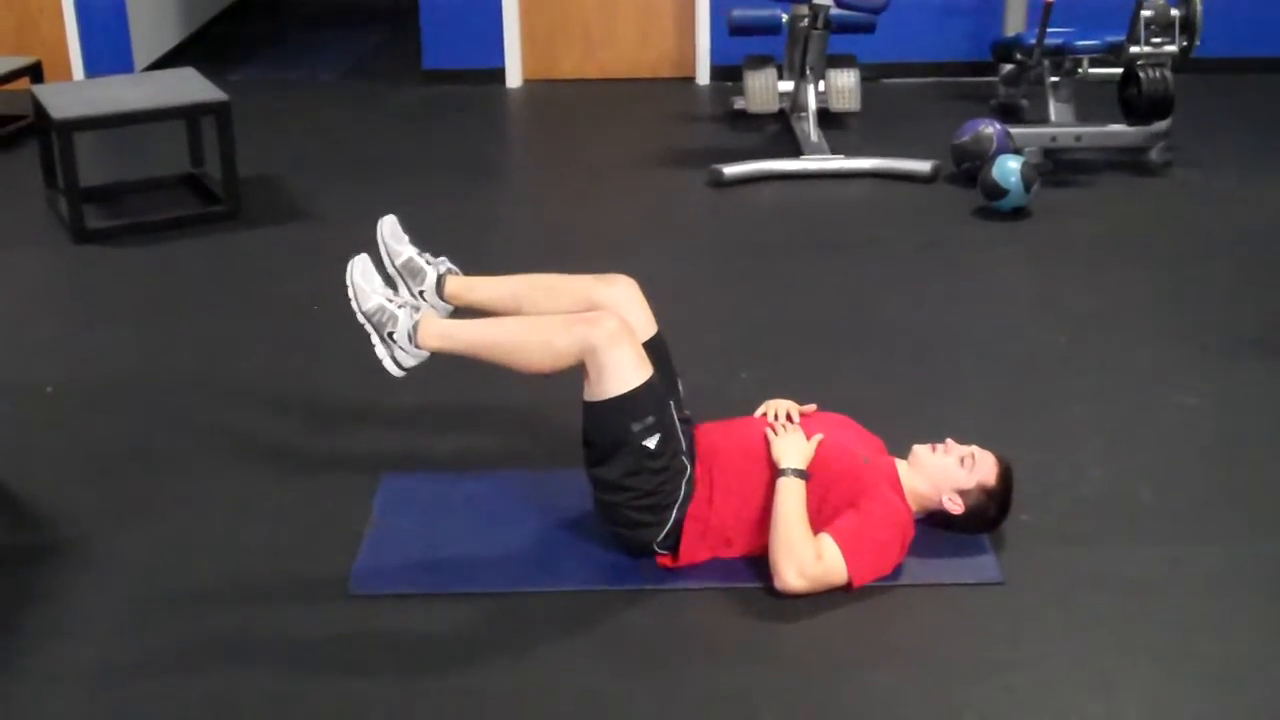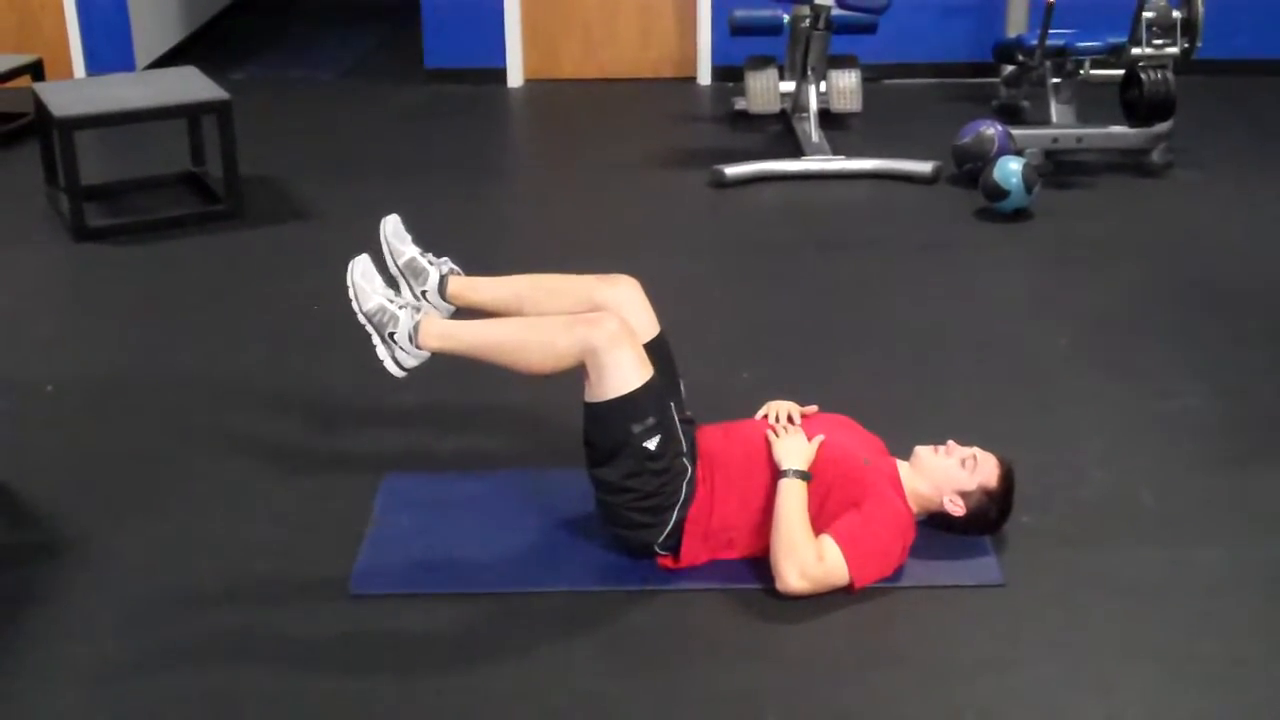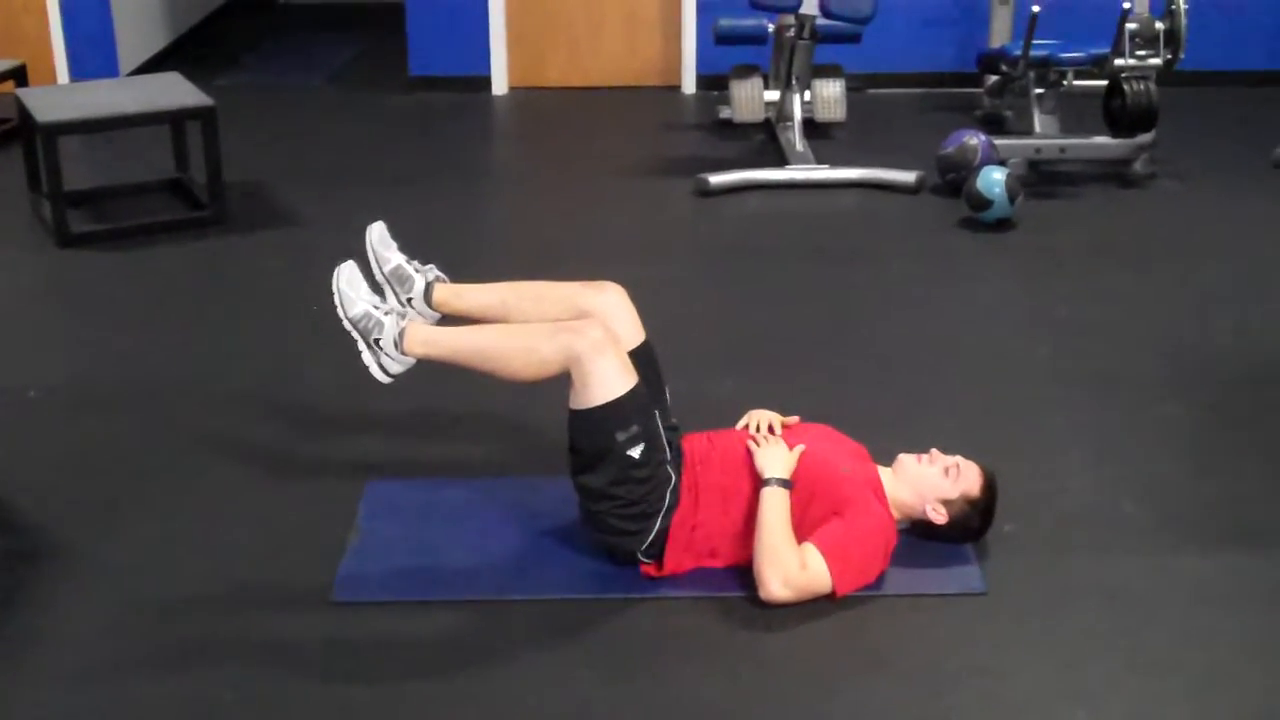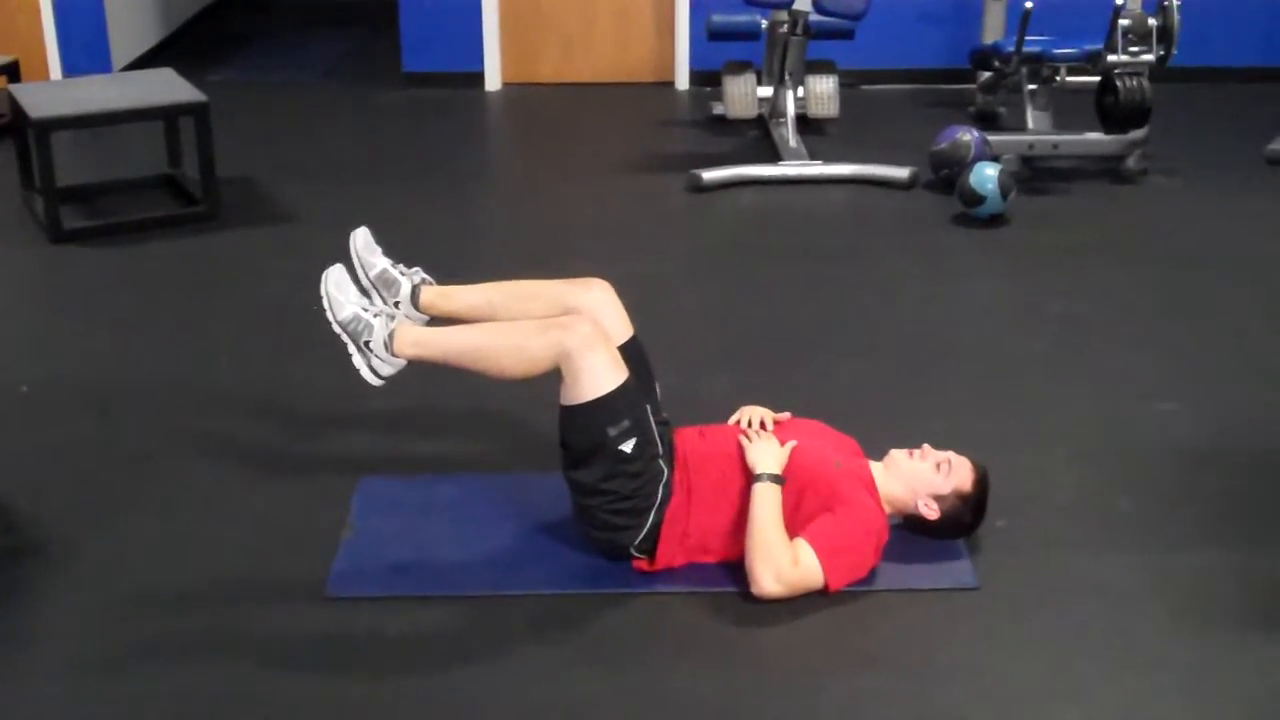
dt=0.4s
person 1, frame 1
left shoulder: (886, 521)
right shoulder: (873, 457)
left elbow: (793, 574)
left wrist: (792, 468)
right wrist: (781, 410)
left hip: (664, 507)
right hip: (685, 449)
left knee: (602, 331)
right knee: (615, 291)
left ankle: (415, 335)
right ankle: (442, 288)
person 1, frame 2
left shoulder: (888, 522)
right shoulder: (874, 457)
left elbow: (795, 576)
left wrist: (794, 470)
right wrist: (785, 410)
left hip: (665, 508)
right hip: (687, 451)
left knee: (602, 333)
right knee: (618, 292)
left ankle: (414, 335)
right ankle: (444, 288)
person 1, frame 3
left shoulder: (869, 528)
right shoulder: (856, 463)
left elbow: (778, 583)
left wrist: (775, 479)
right wrist: (766, 419)
left hip: (649, 515)
right hip: (672, 458)
left knee: (587, 340)
right knee: (604, 299)
left ankle: (401, 341)
right ankle: (430, 295)
person 1, frame 4
left shoulder: (861, 524)
right shoulder: (849, 457)
left elbow: (770, 578)
left wrist: (767, 473)
right wrist: (756, 416)
left hip: (641, 509)
right hip: (665, 453)
left knee: (577, 334)
right knee: (590, 293)
left ankle: (390, 343)
right ankle: (417, 297)
